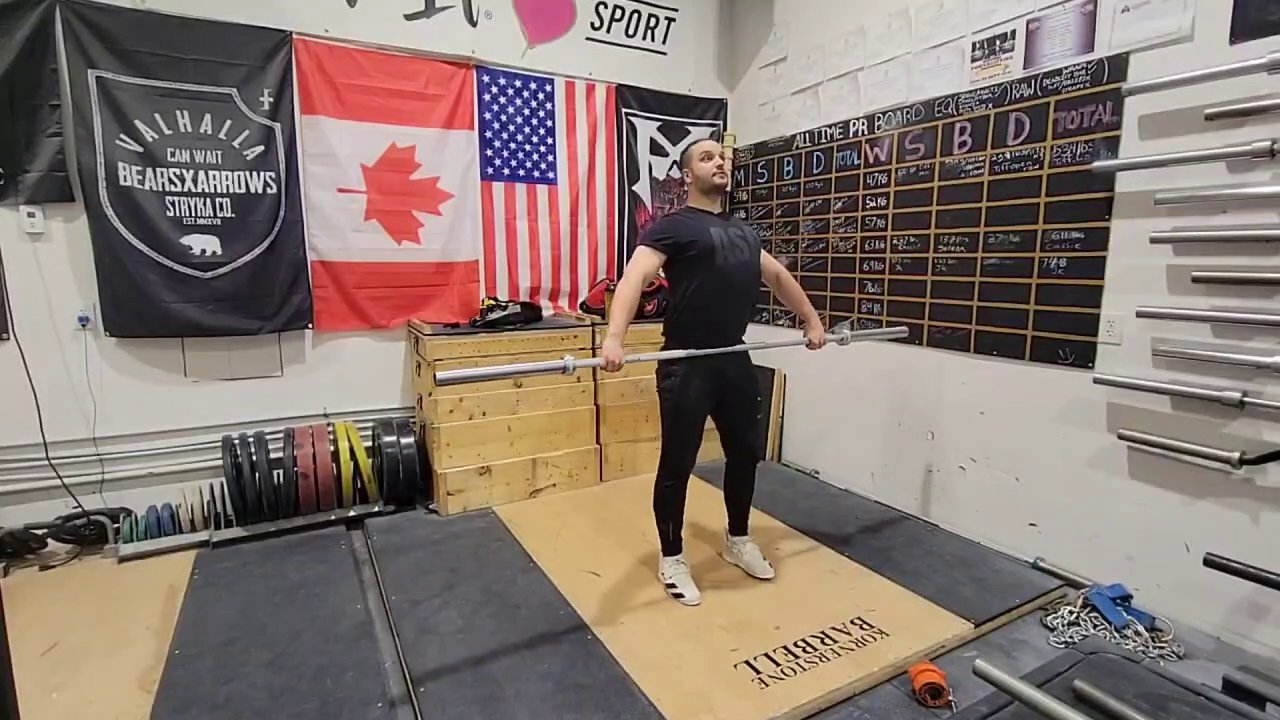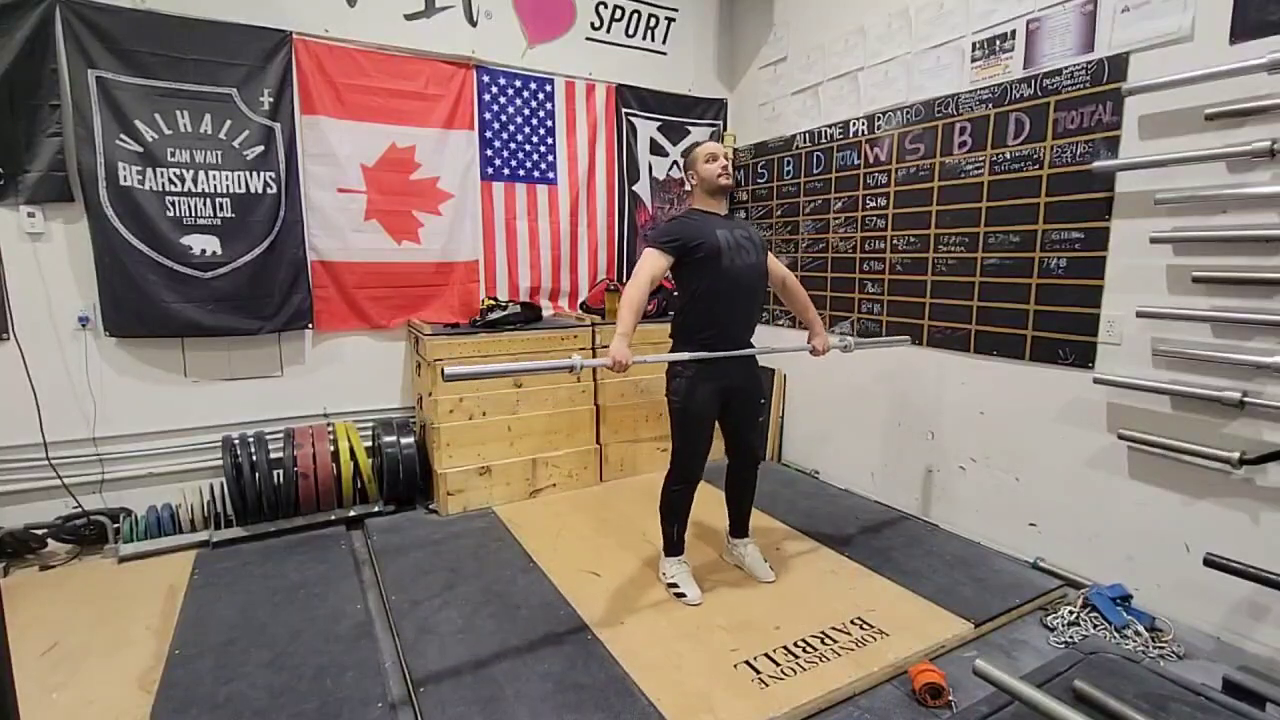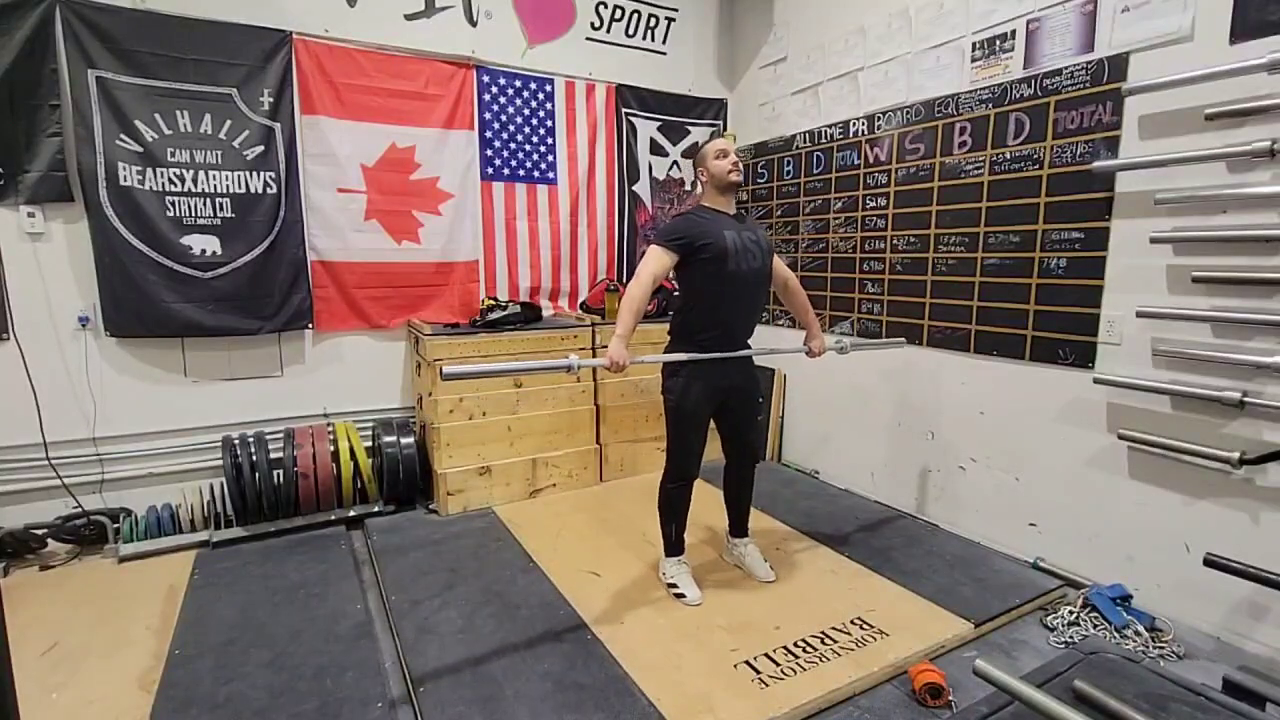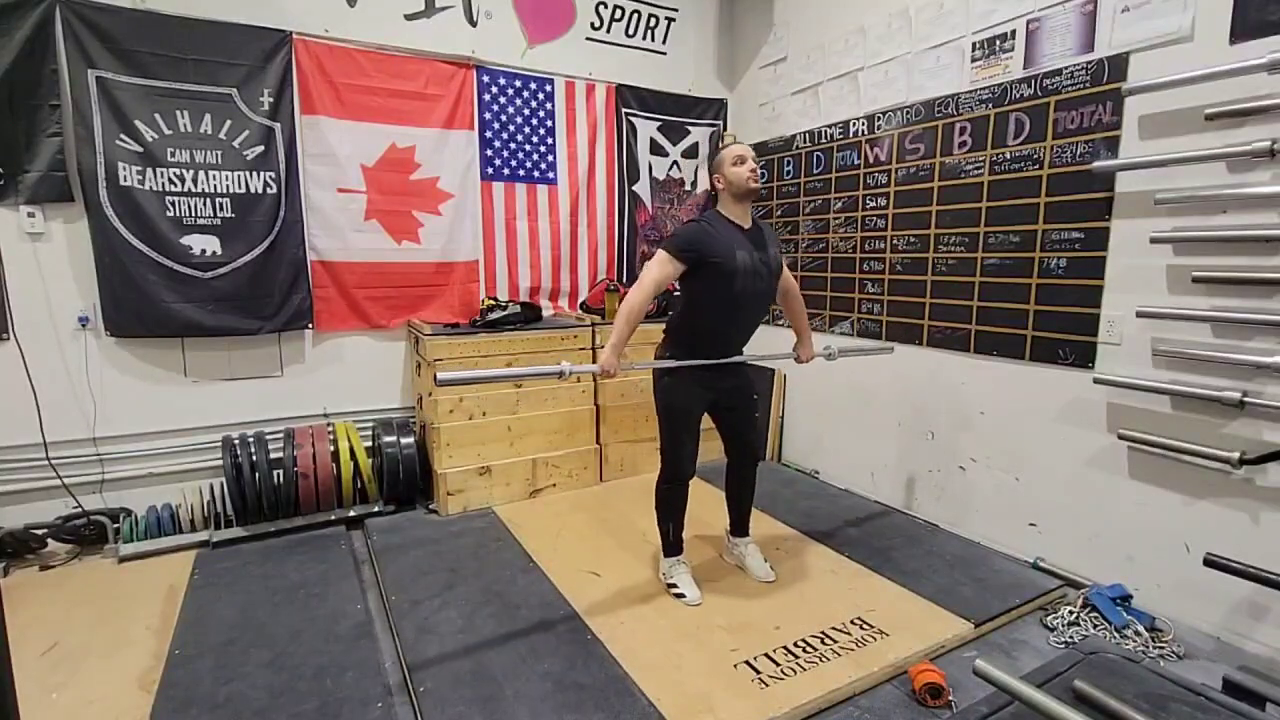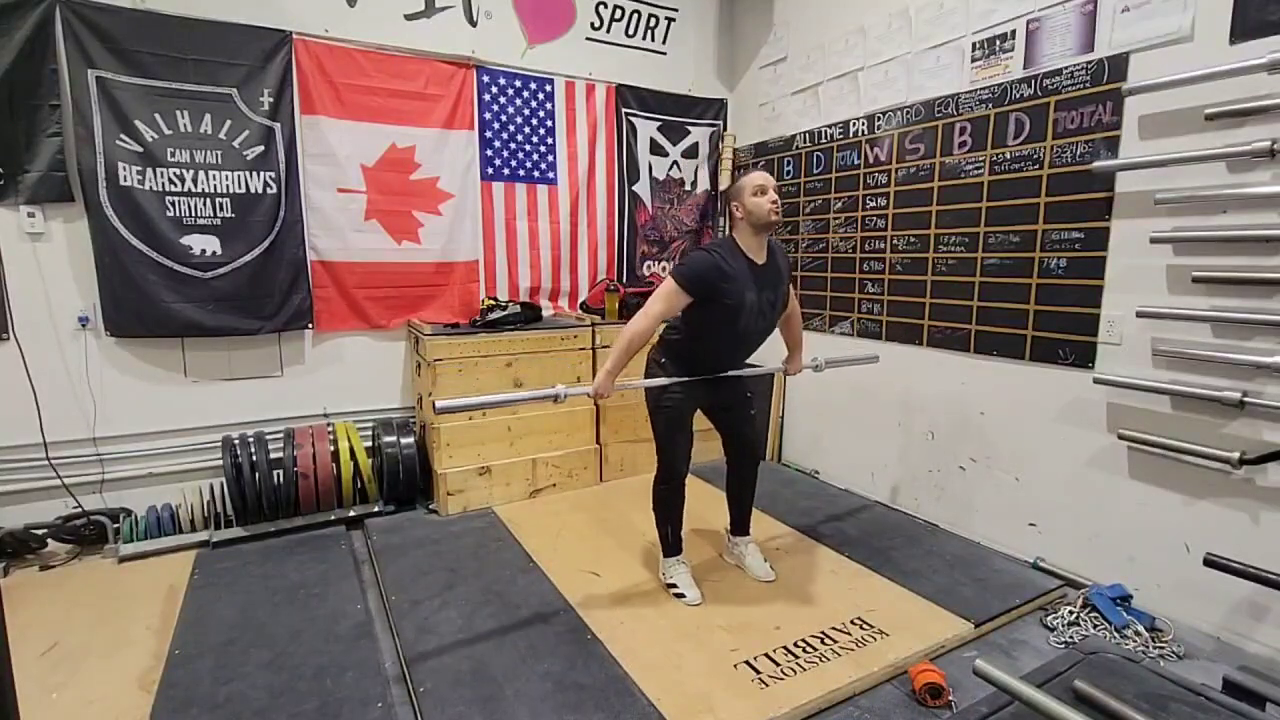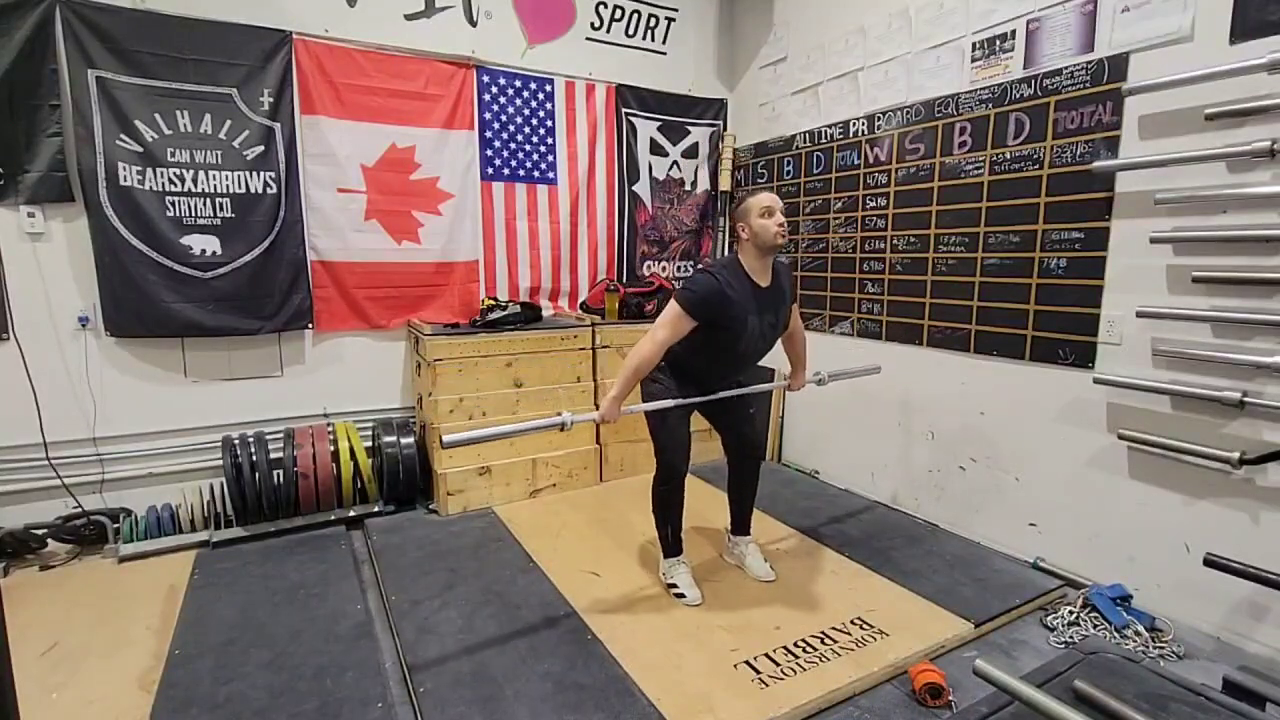
dt=0.3s
person 1, frame 1
left shoulder: (743, 230)
right shoulder: (674, 226)
left elbow: (778, 275)
right elbow: (633, 277)
left wrist: (812, 321)
right wrist: (614, 338)
left hip: (735, 359)
right hip: (687, 365)
left knee: (745, 452)
right knee: (678, 463)
left ankle: (738, 539)
right ankle: (671, 558)
person 1, frame 2
left shoulder: (748, 231)
right shoulder: (680, 228)
left elbow: (783, 280)
right elbow: (641, 280)
left wrist: (816, 327)
right wrist: (622, 339)
left hip: (742, 362)
right hip: (696, 368)
left knee: (747, 456)
right knee: (687, 466)
left ankle: (738, 541)
right ankle: (673, 559)
person 1, frame 3
left shoulder: (754, 229)
right shoulder: (688, 226)
left elbow: (785, 281)
right elbow: (645, 278)
left wrist: (813, 330)
right wrist: (620, 340)
left hip: (738, 363)
right hip: (691, 367)
left knee: (745, 455)
right knee: (683, 466)
left ankle: (738, 541)
right ankle: (673, 559)
person 1, frame 4
left shoulder: (765, 237)
right shoulder: (699, 234)
left elbow: (787, 289)
right elbow: (645, 288)
left wrist: (804, 339)
right wrist: (614, 349)
left hip: (730, 366)
right hip: (683, 368)
left knee: (747, 453)
right knee: (679, 465)
left ankle: (739, 541)
right ankle: (672, 560)
person 1, frame 5
left shoulder: (778, 261)
right shoulder: (711, 263)
left elbow: (789, 310)
right elbow: (651, 315)
left wrist: (795, 355)
right wrist: (609, 372)
left hip: (726, 373)
right hip: (675, 373)
left knee: (748, 451)
right knee: (674, 465)
left ankle: (739, 541)
right ankle: (672, 561)
person 1, frame 6
left shoulder: (783, 278)
right shoulder: (714, 284)
left elbow: (792, 328)
right elbow: (656, 340)
left wrist: (799, 372)
right wrist: (615, 398)
left hip: (724, 381)
right hip: (672, 378)
left knee: (750, 449)
right knee: (673, 464)
left ankle: (739, 540)
right ankle: (672, 561)
